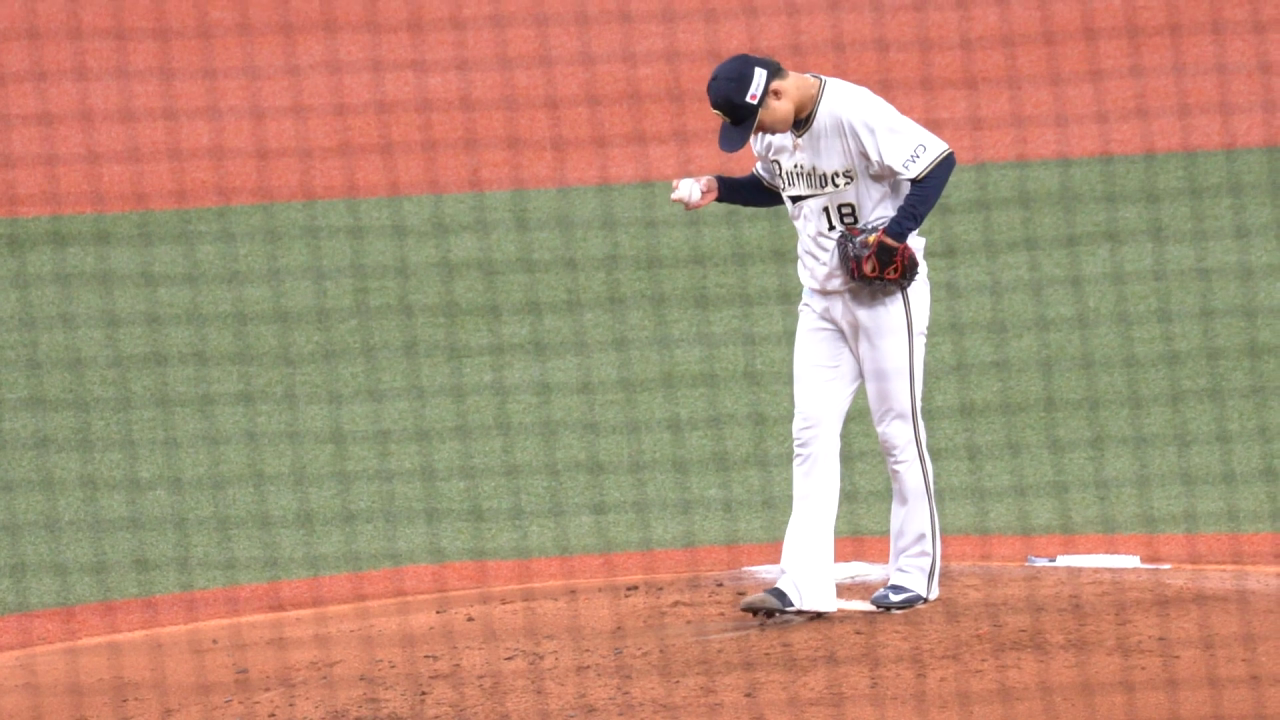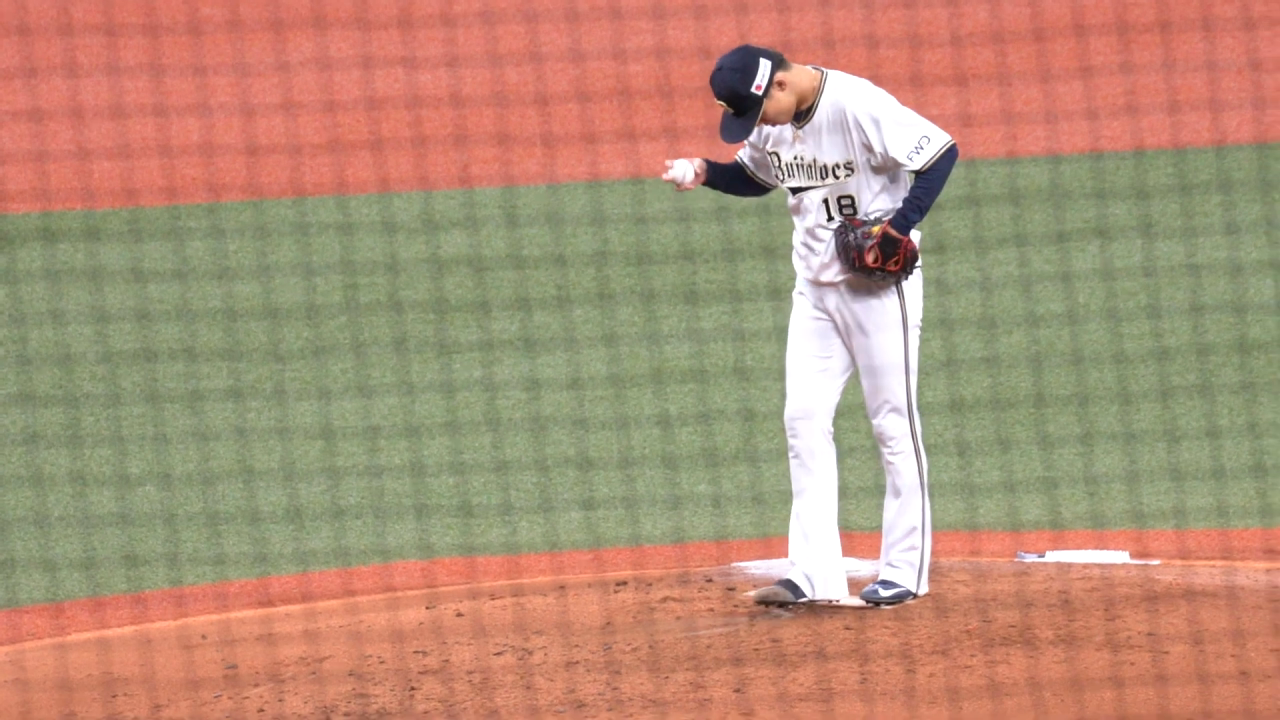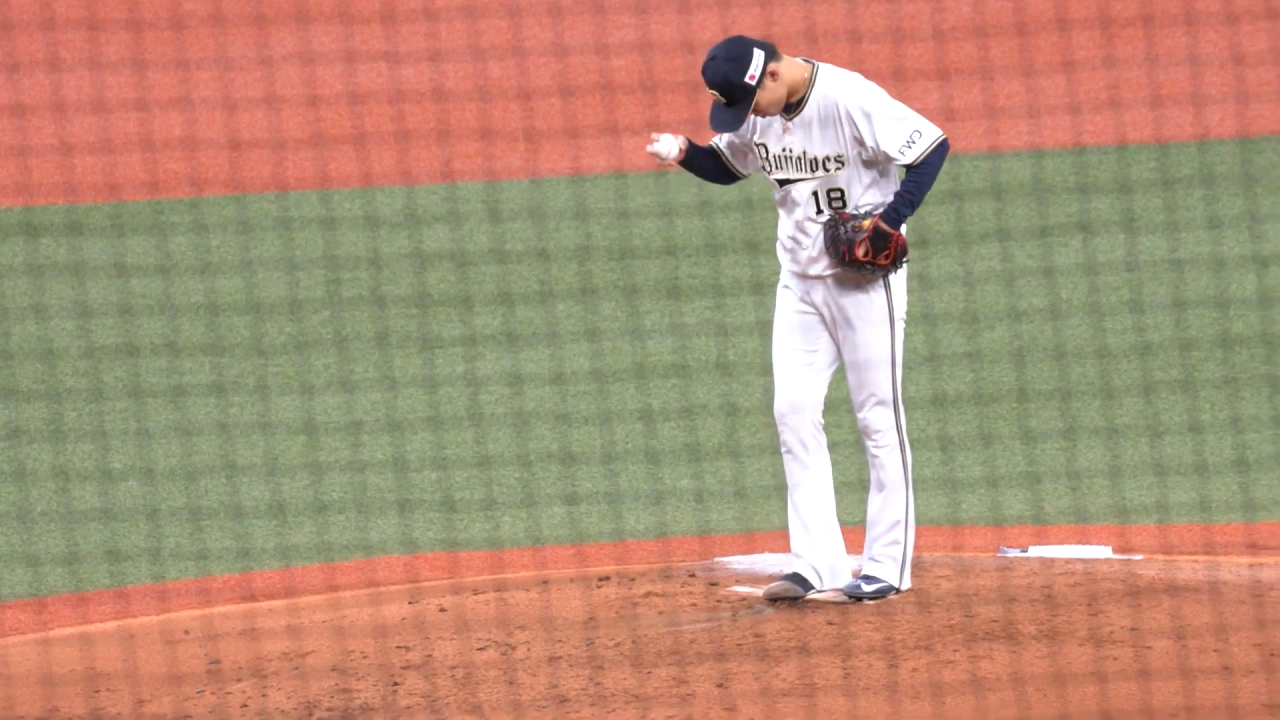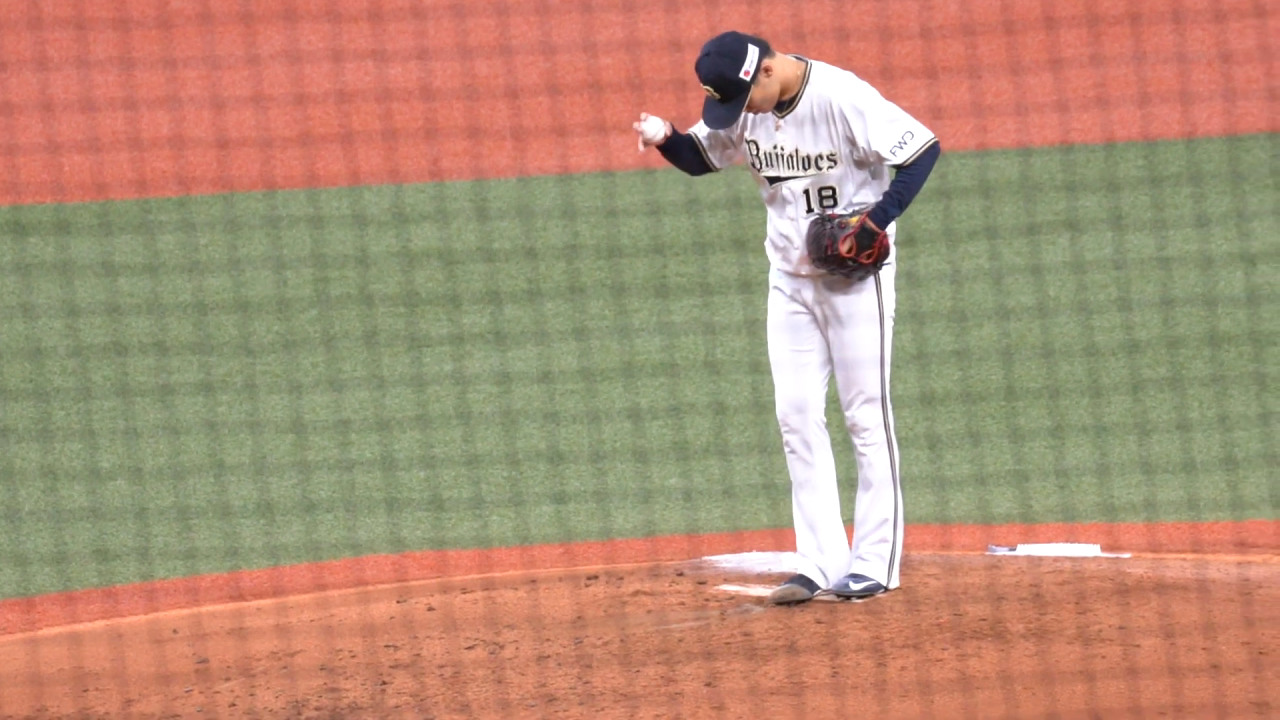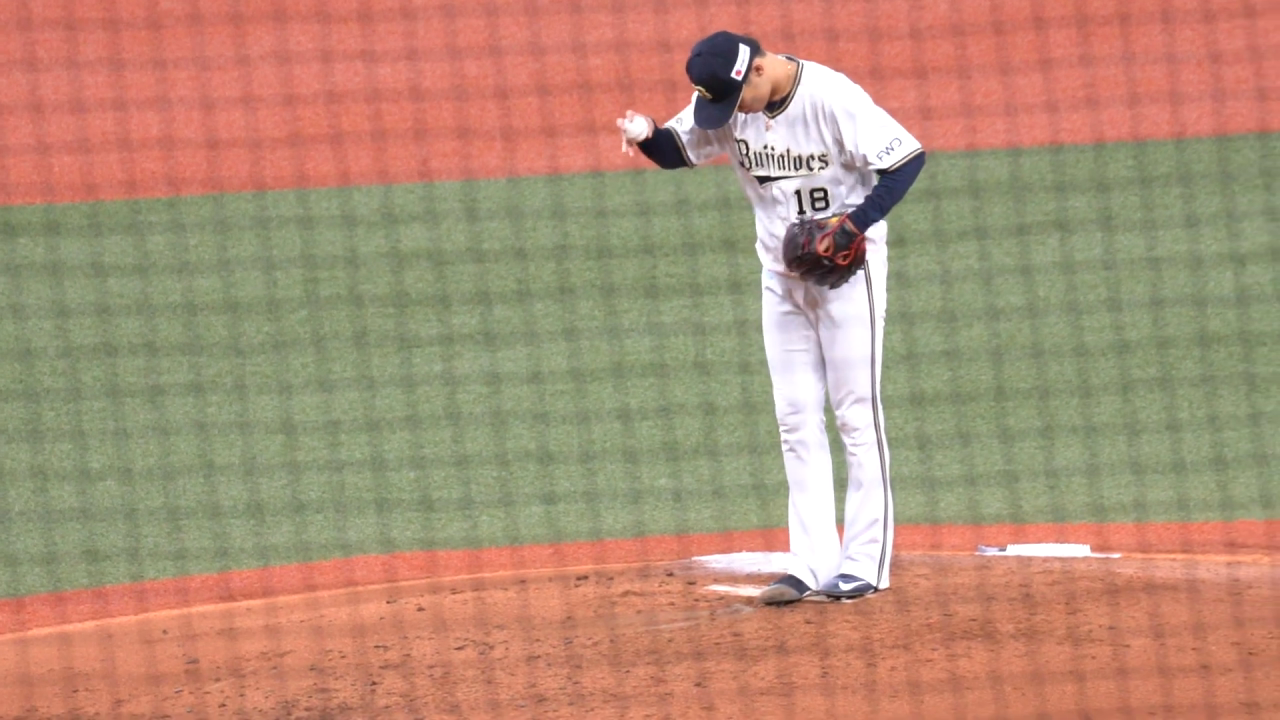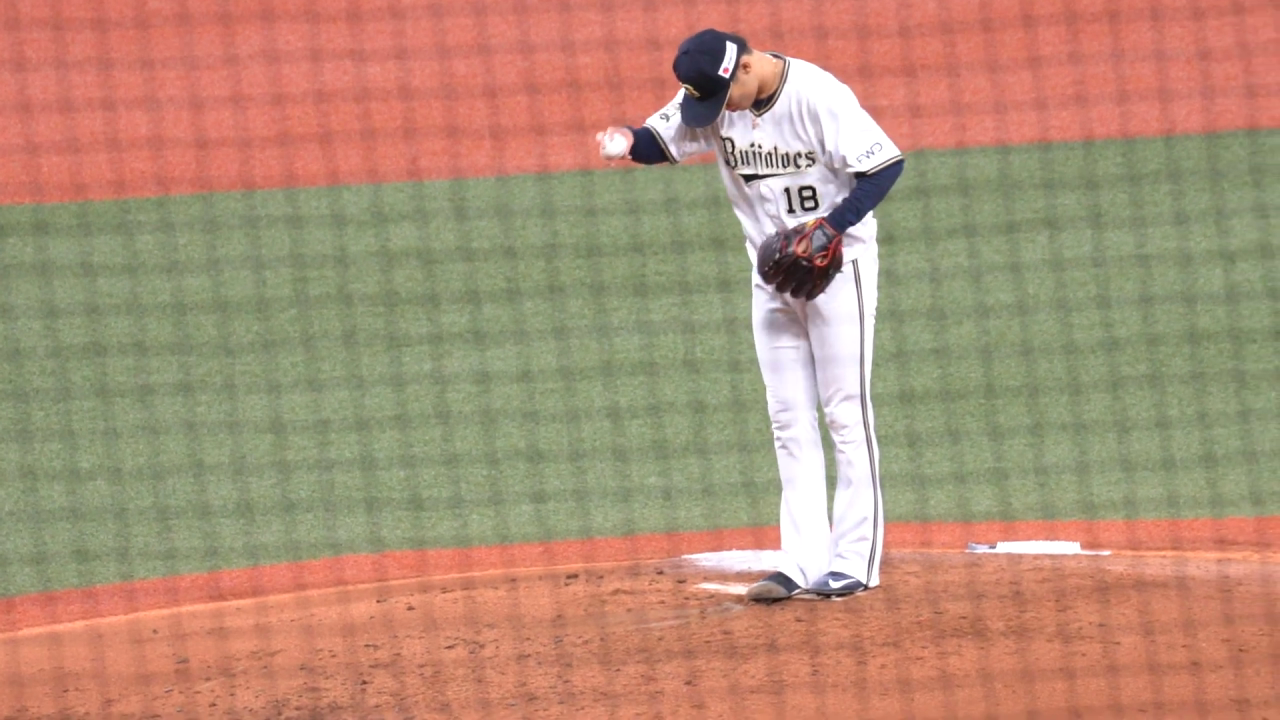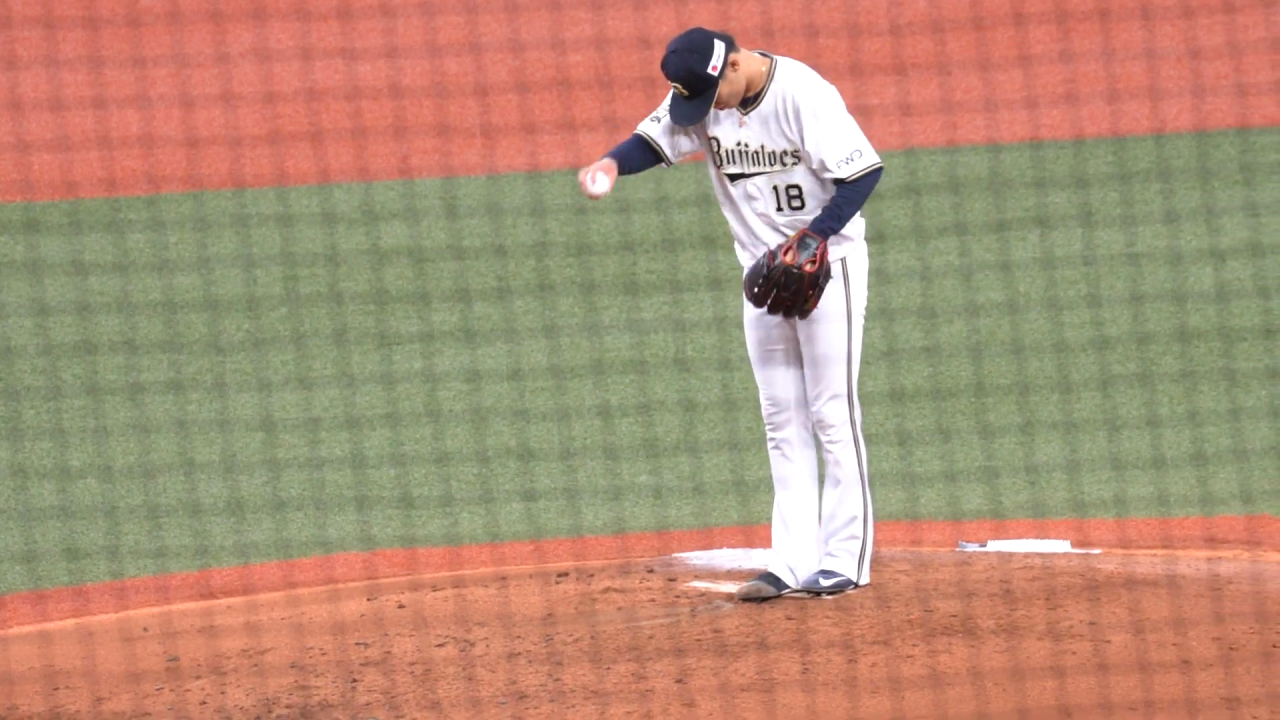
dt=0.3s
person 1, frame 1
left shoulder: (855, 111)
right shoulder: (771, 127)
left elbow: (939, 159)
left wrist: (897, 232)
right wrist: (719, 189)
left hip: (885, 291)
right hip: (821, 297)
left knee: (897, 429)
right knee: (812, 432)
left ankle: (915, 574)
right ankle: (803, 583)
person 1, frame 2
left shoulder: (858, 104)
right shoulder: (768, 120)
left elbow: (942, 151)
right elbow: (757, 177)
left wrist: (900, 225)
right wrist: (705, 173)
left hip: (880, 285)
right hip: (815, 289)
left knee: (892, 423)
right knee: (804, 420)
left ankle: (906, 569)
right ankle: (812, 572)
person 1, frame 3
left shoulder: (849, 97)
right shoulder: (752, 108)
left elbow: (933, 145)
right elbow: (728, 166)
left wrist: (891, 220)
right wrist: (685, 153)
left hip: (866, 278)
right hip: (800, 281)
left knee: (878, 417)
right knee: (794, 413)
left ankle: (887, 565)
right ankle: (817, 563)
person 1, frame 4
left shoulder: (842, 96)
right shoulder: (741, 105)
left elbow: (924, 148)
right elbow: (703, 158)
left wrist: (879, 219)
right wrist: (666, 138)
left hip: (856, 275)
right hip: (790, 278)
left knee: (865, 416)
right knee: (795, 416)
left ankle: (875, 562)
right ankle: (822, 562)
person 1, frame 5
left shoulder: (832, 96)
right shoulder: (726, 99)
left elbow: (908, 157)
right elbow: (678, 149)
left wrist: (857, 223)
right wrist: (647, 135)
left hip: (847, 273)
right hip: (781, 277)
left knee: (856, 415)
right knee: (796, 418)
left ankle: (865, 563)
right ankle: (813, 563)
person 1, frame 6
left shoulder: (818, 95)
right shoulder: (710, 96)
left elbow: (887, 163)
right elbow: (660, 142)
left wrist: (833, 225)
right wrist: (626, 140)
left hip: (836, 268)
right hip: (771, 275)
left knee: (845, 413)
right knee: (788, 417)
left ankle: (855, 561)
right ankle: (802, 561)
person 1, frame 7
left shoulder: (805, 94)
right shoulder: (699, 95)
left elbow: (865, 170)
right elbow: (654, 142)
left wrist: (816, 235)
right wrist: (611, 163)
left hip: (828, 265)
right hip: (762, 273)
left knee: (832, 412)
right knee: (781, 417)
left ankle: (844, 559)
right ankle: (793, 562)
